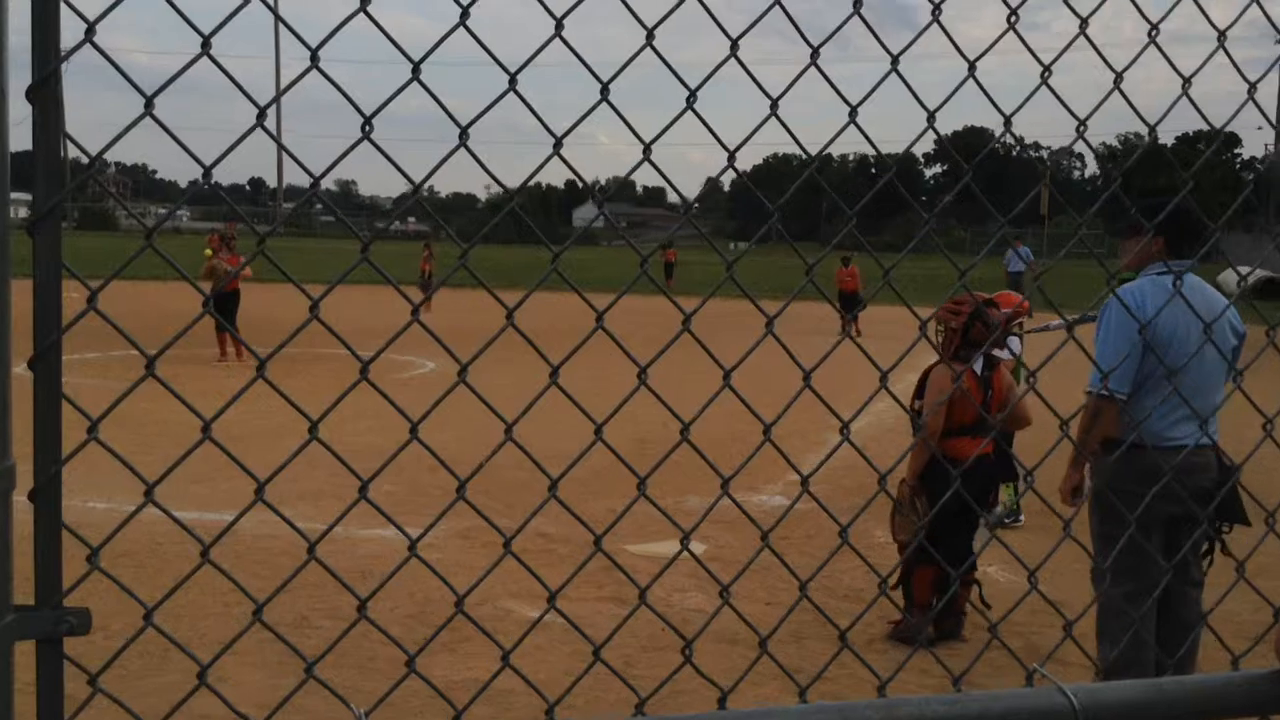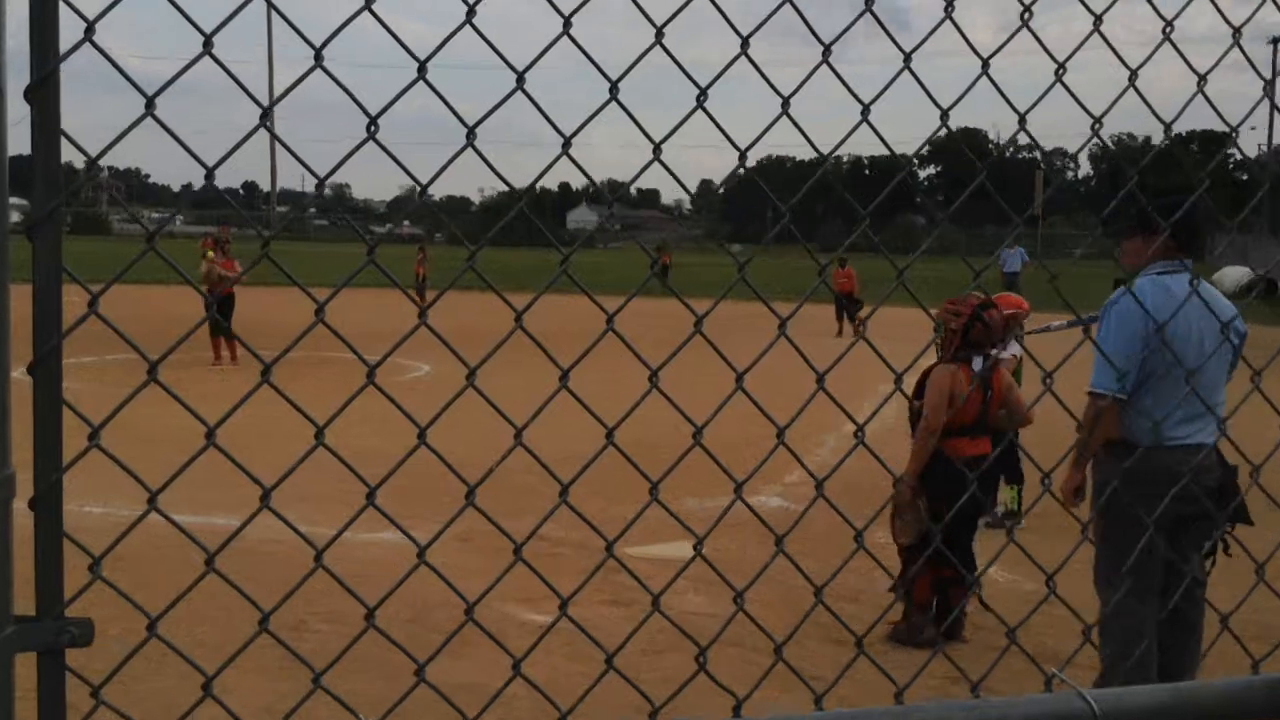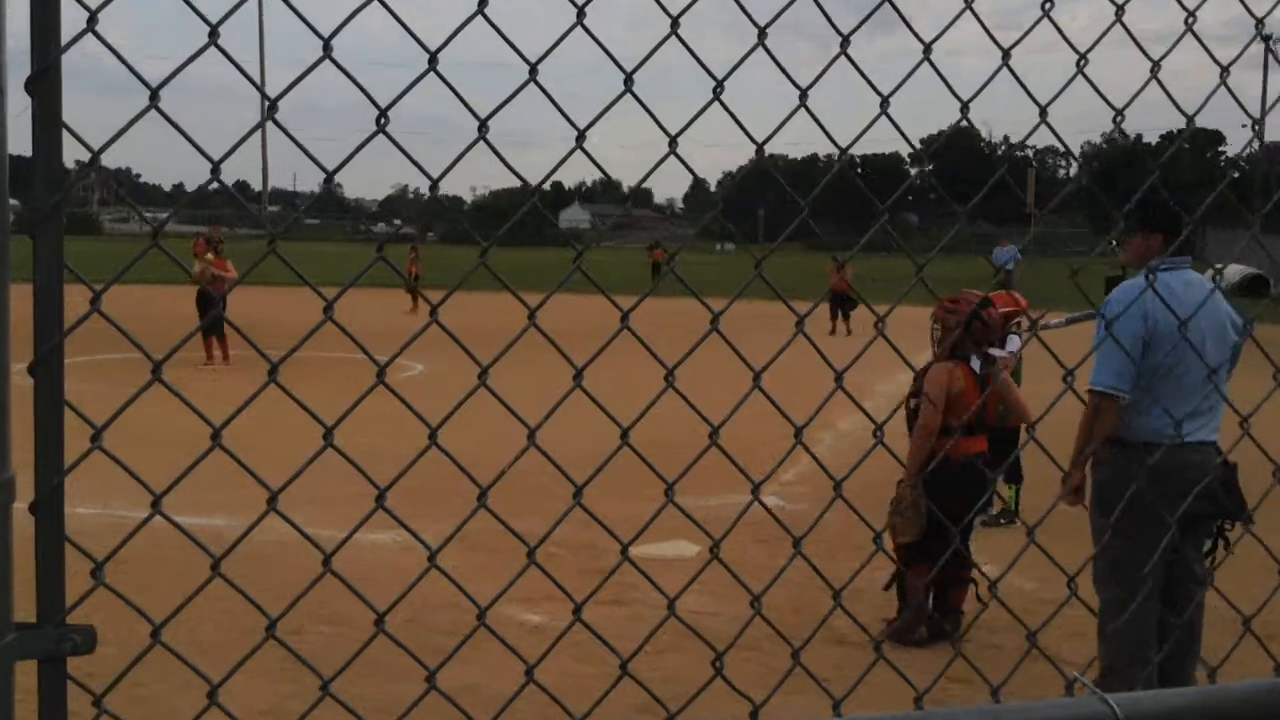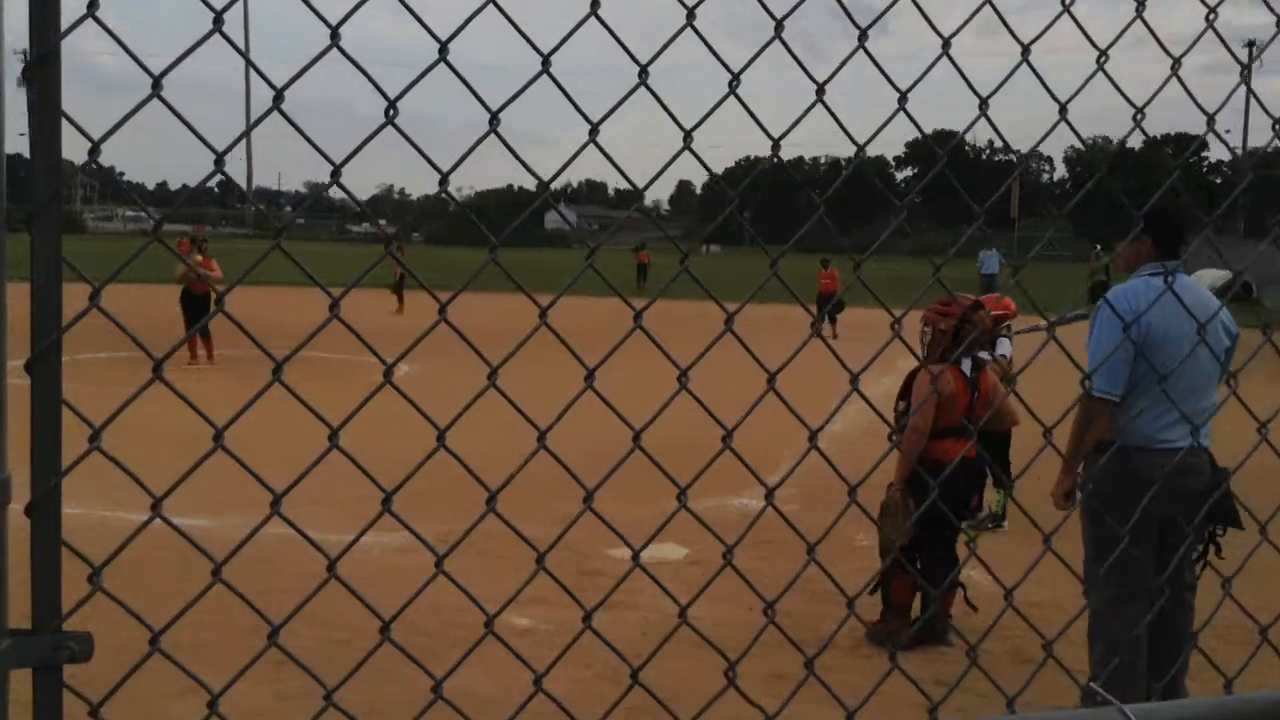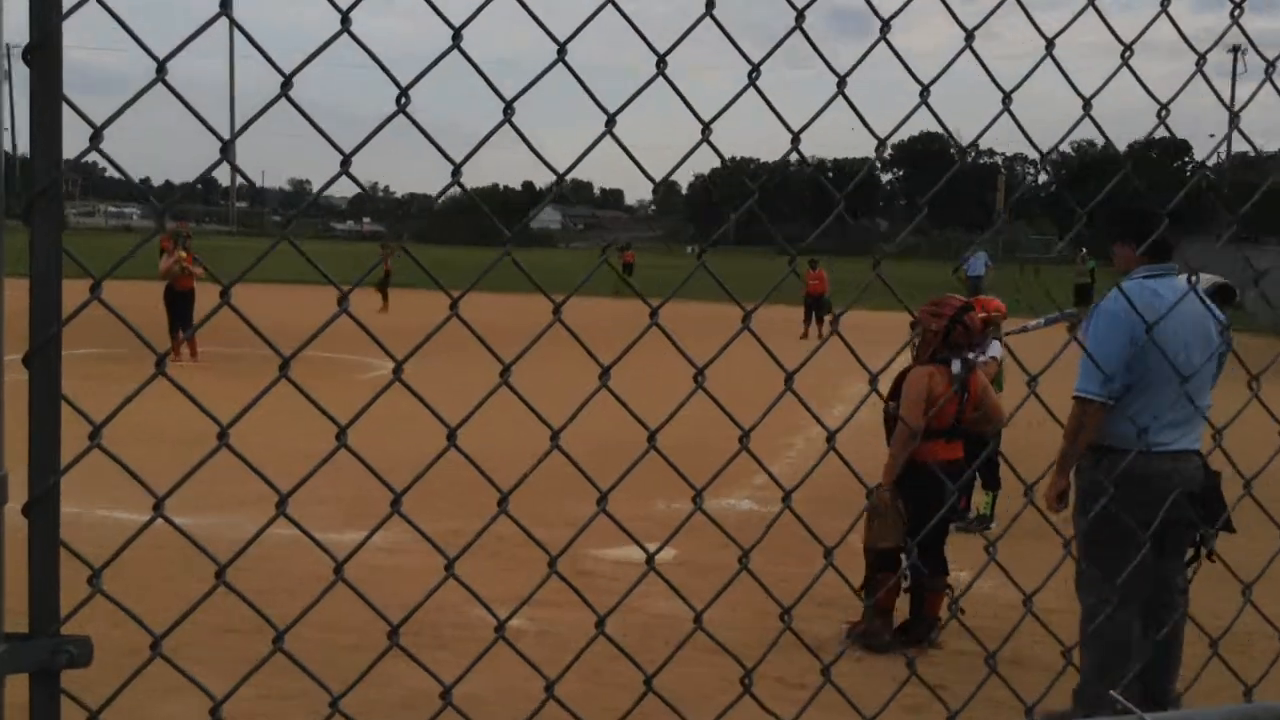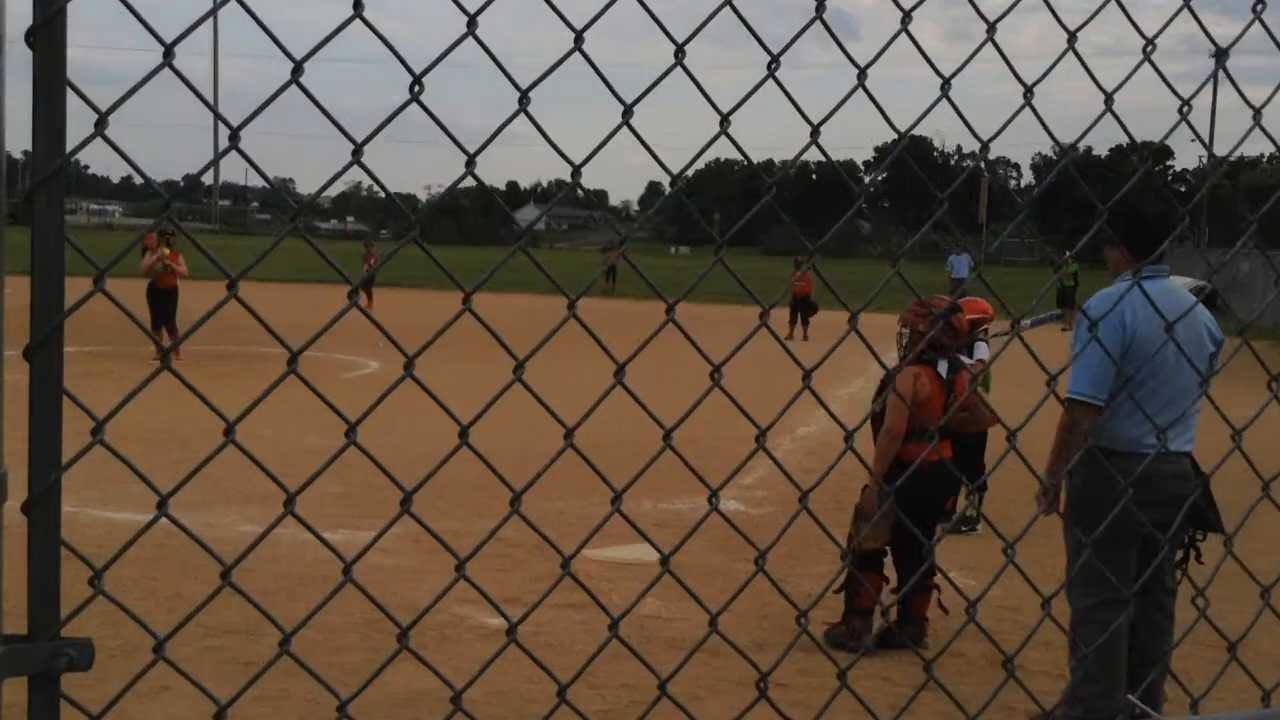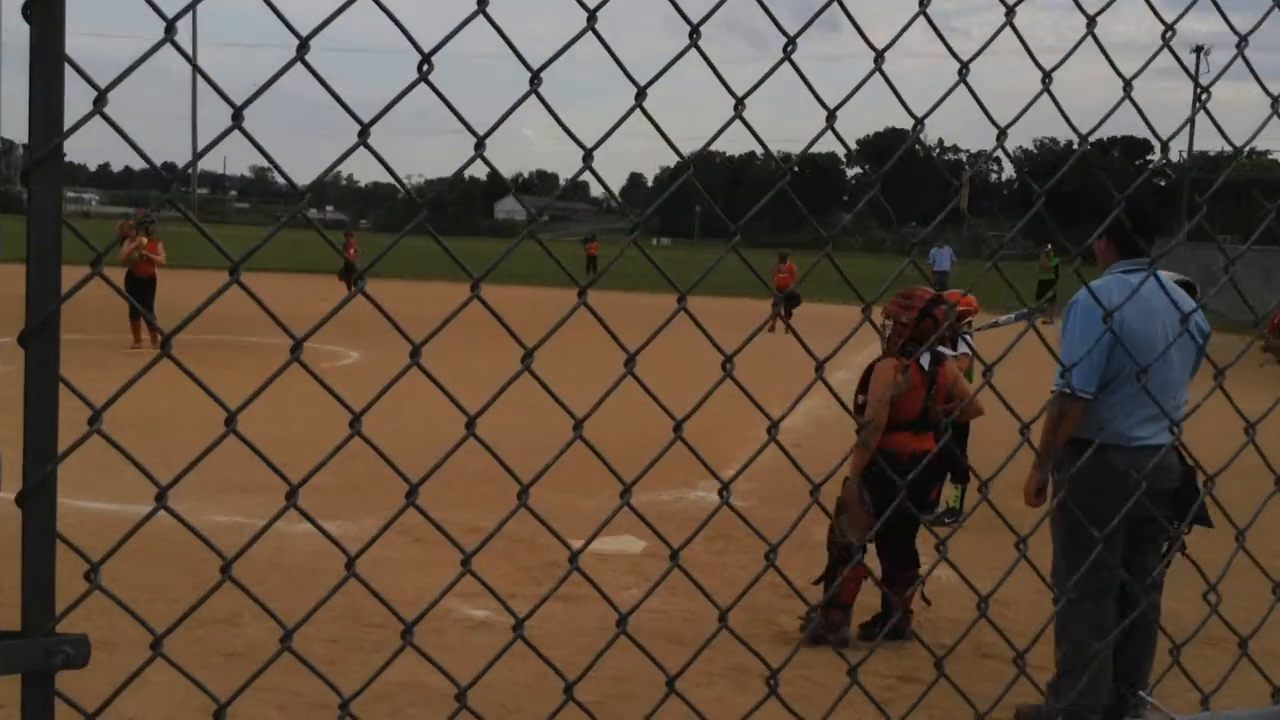
dt=0.1s
person 1, frame 1
left shoulder: (1129, 300)
right shoulder: (1223, 306)
left elbow: (1107, 398)
right elbow: (1217, 388)
left wrist: (1077, 466)
left hip: (1135, 464)
right hip: (1199, 464)
left knee: (1126, 590)
right knee: (1183, 588)
person 1, frame 2
left shoulder: (1130, 301)
right shoulder: (1222, 305)
left elbow: (1108, 399)
right elbow: (1216, 385)
left wrist: (1078, 465)
left hip: (1136, 463)
right hip: (1202, 463)
left knee: (1127, 590)
right knee: (1186, 586)
person 1, frame 3
left shoulder: (1130, 298)
right shoulder: (1220, 302)
left elbow: (1108, 397)
right elbow: (1216, 384)
left wrist: (1078, 465)
left hip: (1136, 463)
right hip: (1201, 462)
left knee: (1127, 590)
right knee: (1185, 586)
left ankle: (1126, 699)
person 1, frame 4
left shoulder: (1123, 301)
right shoulder: (1214, 306)
left elbow: (1100, 401)
right elbow: (1211, 389)
left wrist: (1070, 466)
left hip: (1127, 466)
right hip: (1192, 465)
left knee: (1118, 595)
right knee: (1176, 591)
left ankle: (1113, 703)
right ankle: (1165, 701)
person 1, frame 5
left shoulder: (1118, 305)
right shoulder: (1208, 309)
left elbow: (1093, 402)
right elbow: (1203, 393)
left wrist: (1061, 471)
left hip: (1120, 470)
right hip: (1186, 468)
left knee: (1110, 597)
right knee: (1166, 594)
person 1, frame 6
left shoulder: (1109, 305)
right shoulder: (1200, 311)
left elbow: (1085, 405)
right elbow: (1194, 395)
left wrist: (1054, 473)
left hip: (1111, 471)
right hip: (1175, 472)
left knee: (1099, 597)
right knee: (1157, 597)
person 1, frame 7
left shoulder: (1097, 299)
right shoulder: (1188, 305)
left elbow: (1073, 397)
right elbow: (1179, 389)
left wrist: (1040, 466)
left hip: (1097, 466)
right hip: (1163, 465)
left knee: (1084, 591)
right knee: (1142, 588)
person 2, frame 1
left shoulder: (945, 373)
right shoulder: (998, 372)
left elbow: (929, 429)
right elbow: (1022, 418)
left wrist: (910, 477)
left hip: (944, 470)
right hip: (980, 469)
left knee: (920, 543)
right knee: (960, 545)
left ankle: (918, 621)
right ankle: (950, 619)
person 2, frame 2
left shoulder: (946, 373)
right shoulder: (996, 373)
left elbow: (930, 429)
right elbow: (1023, 416)
left wrist: (910, 478)
left hip: (944, 470)
right hip: (979, 470)
left knee: (918, 542)
right knee: (958, 544)
left ankle: (917, 623)
right ankle: (950, 621)
person 2, frame 3
left shoulder: (943, 371)
right shoulder: (993, 372)
left elbow: (927, 428)
right elbow: (1020, 414)
left wrist: (909, 476)
left hip: (941, 468)
right hip: (975, 468)
left knee: (914, 542)
right knee: (955, 543)
left ankle: (912, 621)
right ankle: (948, 620)
person 2, frame 4
left shoulder: (934, 373)
right shoulder: (983, 373)
left elbow: (917, 431)
right elbow: (1009, 417)
left wrist: (898, 479)
left hip: (929, 471)
right hip: (965, 470)
left knee: (900, 545)
right knee: (942, 547)
left ankle: (896, 624)
right ankle: (935, 623)
person 2, frame 5
left shoulder: (923, 375)
right shoulder: (972, 375)
left elbow: (907, 432)
right elbow: (997, 418)
left wrist: (886, 481)
left hip: (918, 473)
right hip: (951, 472)
left knee: (885, 546)
right knee: (930, 549)
left ankle: (877, 625)
right ankle: (923, 625)
person 2, frame 6
left shoulder: (908, 375)
right shoulder: (960, 375)
left elbow: (893, 433)
right elbow: (988, 417)
left wrist: (874, 482)
left hip: (906, 474)
right hip: (940, 475)
left knee: (868, 545)
right knee: (918, 550)
left ankle: (857, 628)
right ankle: (911, 628)
person 2, frame 7
left shoulder: (889, 367)
right shoulder: (944, 367)
left elbow: (874, 425)
right elbow: (973, 408)
left wrist: (854, 474)
left hip: (888, 466)
right hip: (924, 466)
left knee: (849, 538)
right knee: (900, 542)
left ankle: (834, 621)
right ankle: (897, 619)
person 3, frame 1
left shoulder: (1012, 340)
left elbow: (1005, 369)
left wrist: (989, 350)
left knee: (1002, 454)
right knee: (990, 453)
left ankle: (1013, 510)
person 3, frame 2
left shoulder: (1013, 341)
right shoulder: (995, 341)
left elbow: (1006, 370)
right elbow: (981, 366)
left wrist: (989, 352)
left knee: (1007, 457)
right knee: (990, 455)
left ankle: (1014, 512)
right ankle: (991, 504)
person 3, frame 3
left shoulder: (1012, 339)
left elbow: (1005, 368)
left wrist: (987, 349)
left knee: (1007, 455)
right knee: (989, 454)
left ankle: (1011, 510)
right ankle: (987, 503)
person 3, frame 4
left shoulder: (1002, 342)
right shoulder: (984, 342)
left elbow: (997, 371)
left wrist: (979, 354)
left knee: (998, 461)
left ankle: (998, 514)
person 3, frame 5
left shoulder: (993, 344)
left elbow: (988, 373)
left wrist: (969, 356)
left knee: (987, 463)
right knee: (965, 460)
left ankle: (986, 516)
right ankle: (962, 509)
person 3, frame 6
left shoulder: (980, 346)
right shoulder: (960, 346)
left elbow: (975, 375)
left wrist: (957, 358)
left knee: (973, 465)
right knee: (953, 461)
left ankle: (972, 518)
person 3, frame 7
left shoulder: (963, 339)
right shoulder: (944, 338)
left elbow: (959, 368)
left wrist: (940, 351)
left knee: (956, 457)
right knee: (937, 453)
left ankle: (955, 510)
